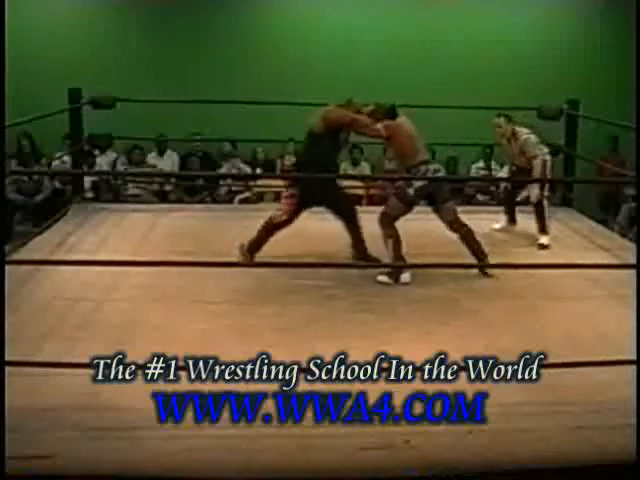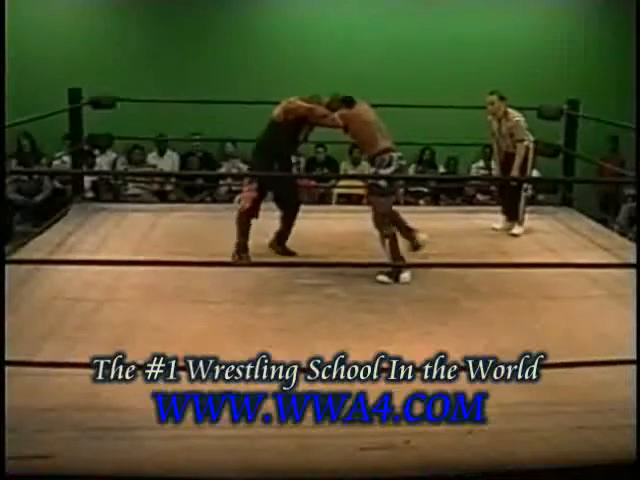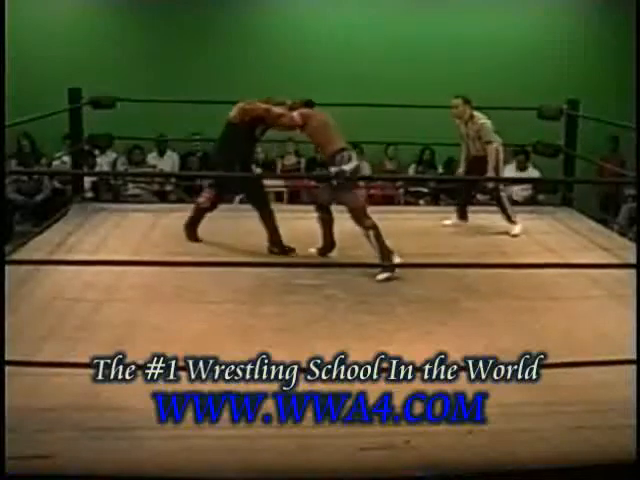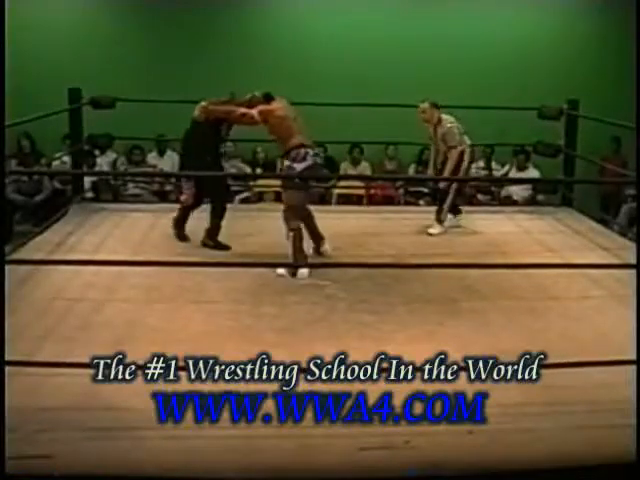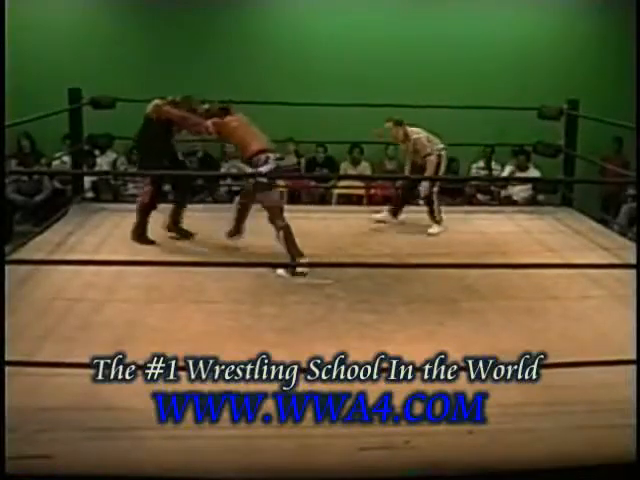
dt=0.5s
person 1, frame 1
left shoulder: (388, 126)
right shoulder: (401, 120)
left hip: (418, 177)
left knee: (386, 220)
right knee: (455, 222)
left ankle: (399, 271)
right ankle: (484, 262)
person 1, frame 2
left shoulder: (346, 115)
right shoulder: (362, 106)
left hip: (383, 164)
right hip: (393, 159)
left knee: (381, 219)
right knee: (379, 206)
left ankle: (400, 270)
right ankle: (413, 235)
person 1, frame 3
left shoulder: (305, 114)
right shoulder: (317, 115)
left hip: (342, 164)
right hip: (340, 163)
left knee: (360, 215)
right knee: (321, 202)
left ankle: (389, 259)
right ankle: (327, 246)
person 1, frame 4
left shoulder: (265, 110)
right shoulder: (279, 104)
left hip: (298, 159)
right hip: (307, 157)
left knee: (290, 213)
right knee: (299, 206)
left ankle: (300, 265)
right ankle: (319, 243)
person 1, frame 5
left shoulder: (221, 123)
right shoulder: (237, 117)
left hip: (262, 162)
right hip: (272, 159)
left knee: (275, 215)
right knee: (246, 195)
left ankle: (298, 261)
right ankle: (236, 229)
person 2, frame 1
left shoulder: (346, 124)
right shoulder: (328, 116)
right elbow: (354, 119)
left hip: (324, 177)
right hip: (305, 176)
left knee: (348, 212)
right knee: (283, 216)
left ankle: (360, 252)
right ankle: (250, 248)
person 2, frame 2
left shoulder: (311, 117)
right shoulder: (289, 107)
right elbow: (313, 110)
left hip: (282, 163)
right hip: (262, 160)
left knee: (292, 204)
right knee: (250, 204)
left ankle: (278, 243)
right ankle: (241, 249)
person 2, frame 3
left shoulder: (267, 118)
right shoulder: (243, 110)
left elbow: (288, 123)
right elbow: (269, 111)
right wrist: (285, 113)
left hip: (242, 163)
right hip: (224, 162)
left knee: (261, 201)
right knee: (210, 199)
left ankle: (275, 243)
right ankle: (191, 226)
person 2, frame 4
left shoulder: (229, 114)
right shoulder: (206, 109)
right elbow: (229, 112)
left hip: (211, 157)
right hip: (192, 157)
left knee: (221, 195)
right knee: (194, 196)
left ankle: (210, 237)
right ankle: (179, 223)
person 2, frame 5
left shoulder: (180, 117)
right shoulder: (158, 107)
left elbow: (196, 128)
right elbow: (181, 116)
right wrist: (203, 122)
left hip: (166, 152)
right hip: (148, 153)
left knee: (183, 183)
right knee: (151, 192)
left ankle: (174, 223)
right ankle: (139, 231)
person 3, frame 1
left shoulder: (526, 138)
right shoulder: (502, 137)
left elbow: (537, 161)
right elbow: (510, 156)
left wrist: (535, 186)
right wrist: (511, 173)
left hip: (541, 163)
right hip: (522, 165)
left knee: (538, 197)
right knee: (508, 191)
left ankle: (544, 235)
right ankle: (509, 222)
person 3, frame 2
left shoulder: (516, 120)
right shoulder: (491, 119)
left elbow: (522, 146)
left wrist: (516, 169)
right wrist: (497, 162)
left hip: (524, 152)
right hip: (508, 153)
left knee: (517, 188)
right knee: (502, 187)
left ankle: (519, 224)
right ankle: (510, 221)
person 3, frame 3
left shoulder: (481, 122)
right shoulder: (459, 122)
left elbow: (491, 147)
left wrist: (490, 171)
right wrist: (463, 165)
left hip: (492, 154)
right hip: (476, 156)
left knee: (495, 189)
right knee: (463, 185)
left ankle: (514, 223)
right ankle: (460, 217)
person 3, frame 4
left shoulder: (449, 126)
right shoulder: (430, 124)
left elbow: (455, 151)
right elbow: (435, 145)
left wrist: (446, 174)
right wrist: (432, 167)
left hip: (461, 153)
right hip: (447, 153)
left knee: (447, 186)
right knee: (441, 187)
left ankle: (440, 223)
right ankle: (454, 214)
person 3, frame 5
left shoulder: (417, 137)
right shoulder: (401, 138)
left elbow: (431, 158)
left wrist: (426, 180)
right wrist: (407, 173)
left hip: (436, 156)
right hip: (420, 160)
left knee: (429, 190)
right knee: (406, 186)
left ankle: (437, 223)
right ankle: (391, 214)
